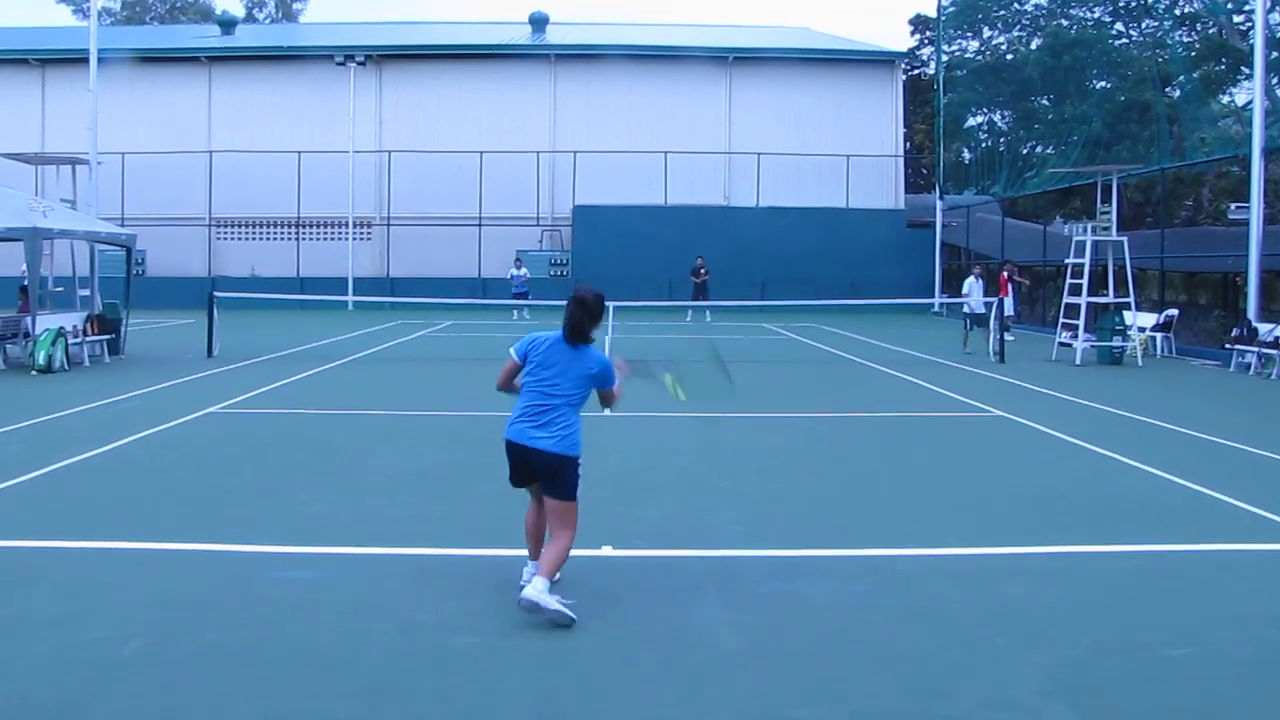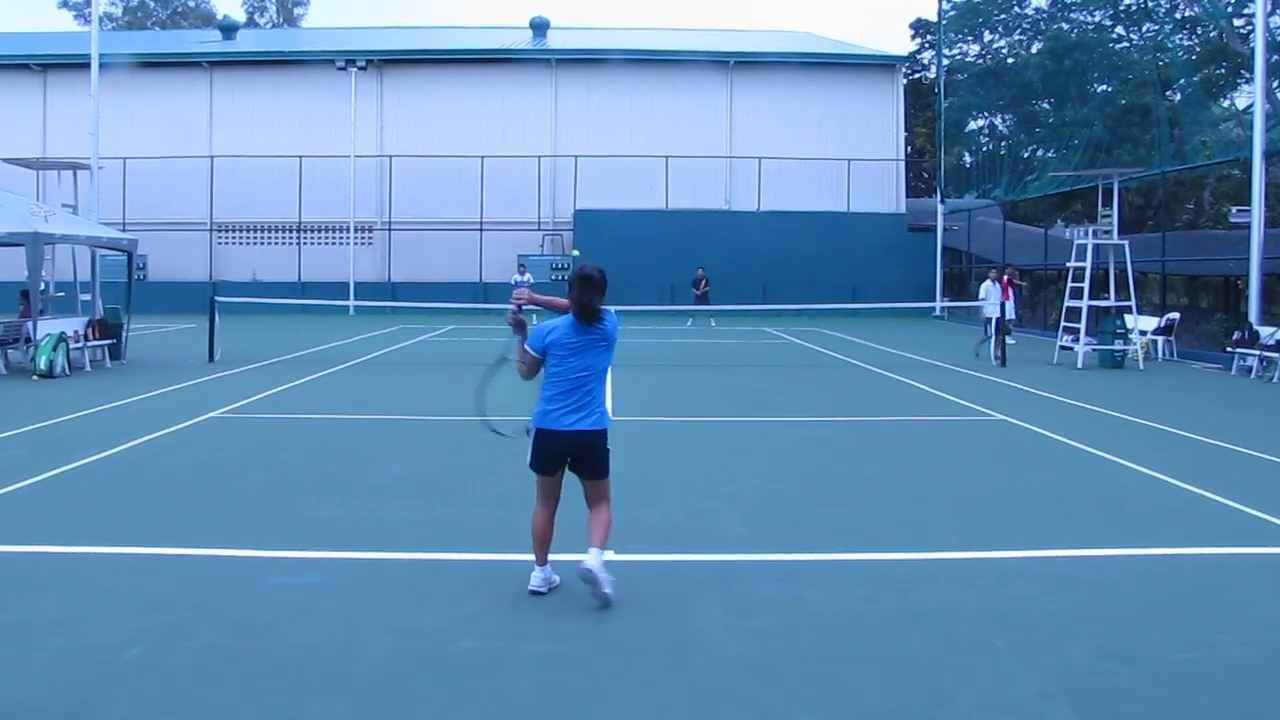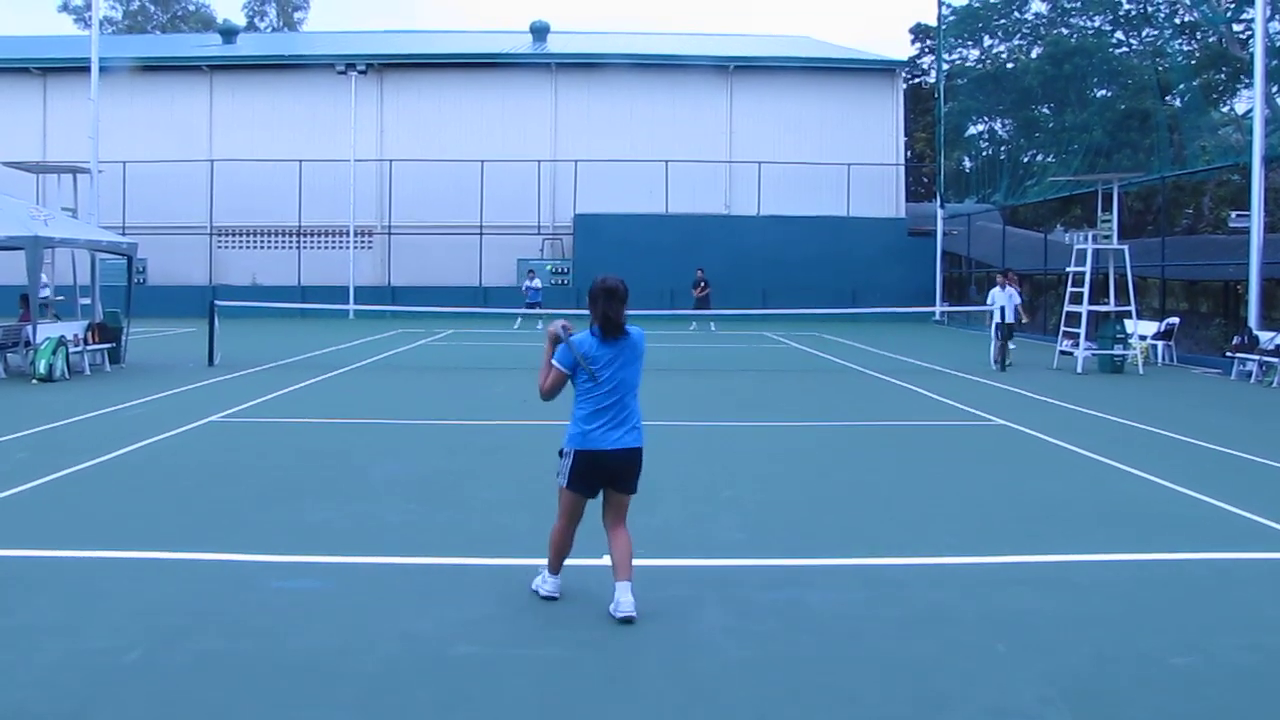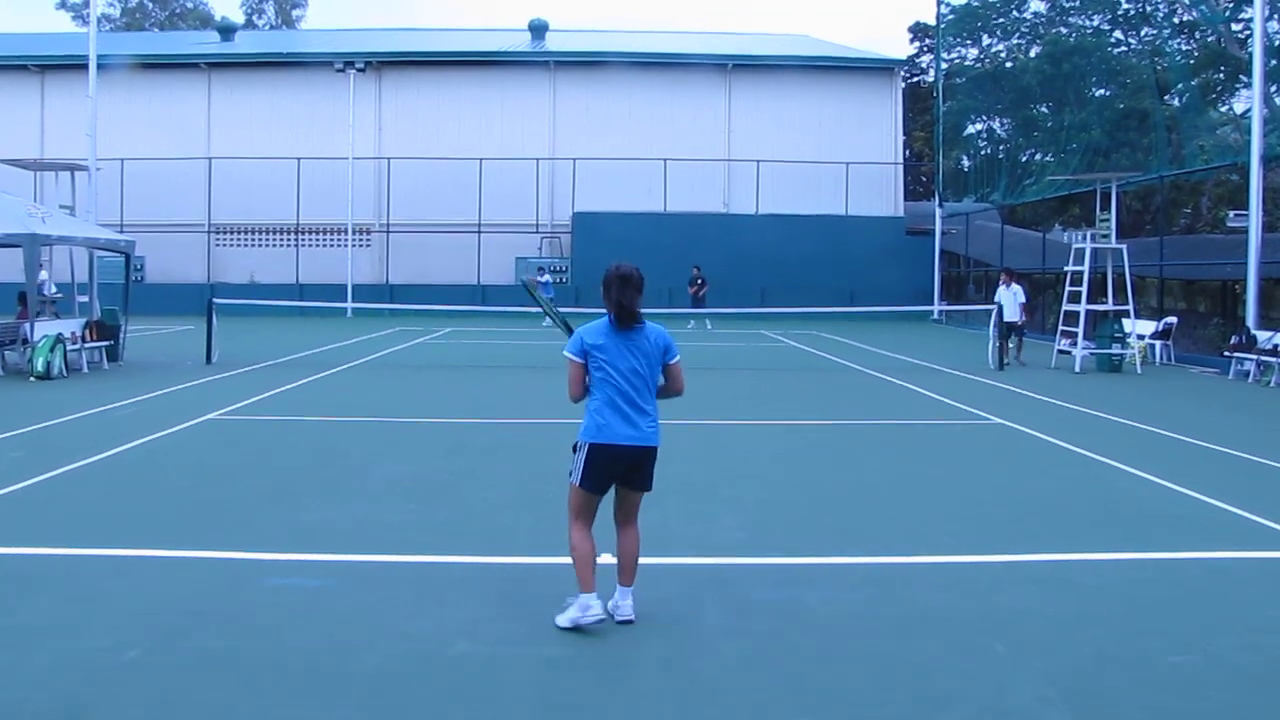
dt=0.3s
person 1, frame 1
left shoulder: (534, 341)
right shoulder: (597, 361)
left elbow: (501, 383)
right elbow: (609, 402)
right wrist: (617, 374)
left hip: (518, 441)
right hip: (558, 453)
left knee: (540, 501)
right knee: (563, 531)
left ankle: (534, 568)
right ankle: (538, 587)
person 1, frame 2
left shoulder: (545, 330)
right shoulder: (609, 324)
left elbow: (527, 372)
right elbow: (578, 311)
left wrist: (520, 329)
right wrist: (535, 297)
left hip: (549, 428)
right hip: (592, 431)
left knee: (546, 503)
right knee: (600, 503)
left ankle: (540, 573)
right ankle: (594, 556)
person 1, frame 3
left shoulder: (576, 347)
right shoulder: (637, 339)
left elbow: (546, 393)
left wrist: (550, 346)
left hip: (584, 447)
right hip: (629, 448)
left knee: (567, 519)
right knee: (616, 523)
left ankle: (550, 579)
right ankle: (624, 596)
person 1, frame 4
left shoulder: (585, 336)
right shoulder: (660, 336)
left elbow: (576, 392)
right elbow: (676, 387)
left hip: (599, 441)
right hip: (643, 444)
left knee: (579, 522)
right knee: (627, 522)
left ankle: (587, 600)
right ankle: (624, 600)
